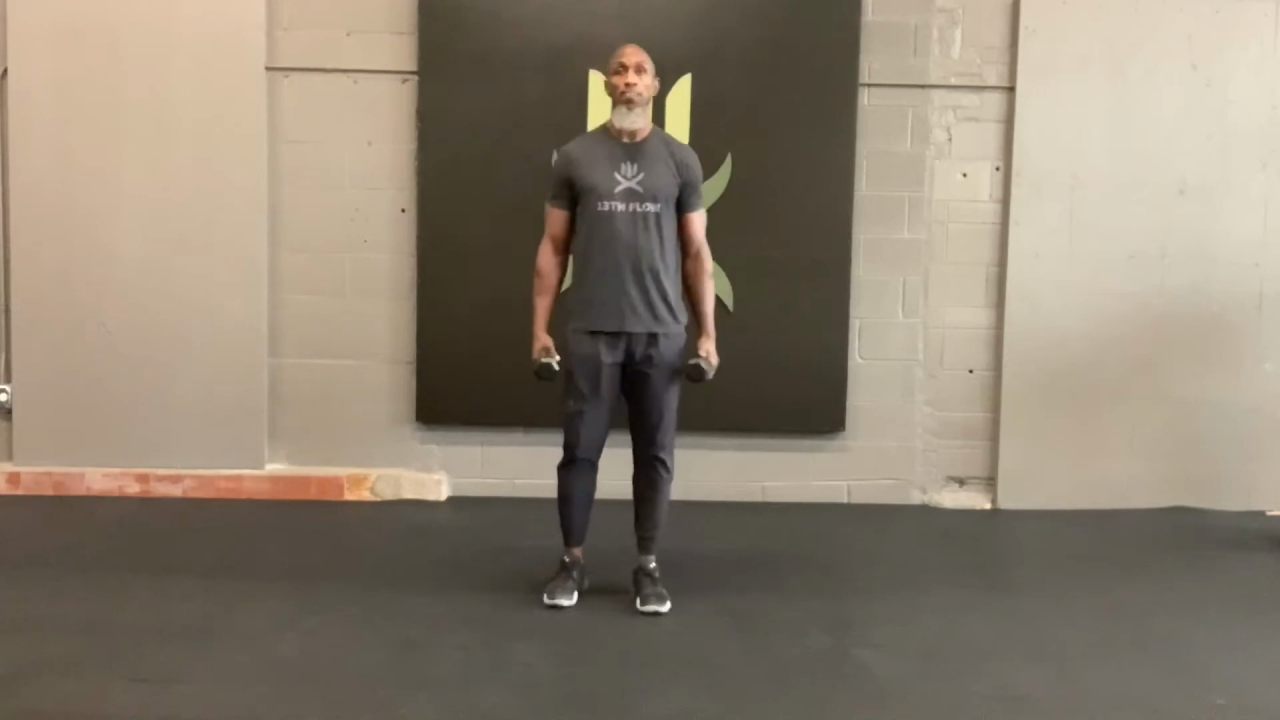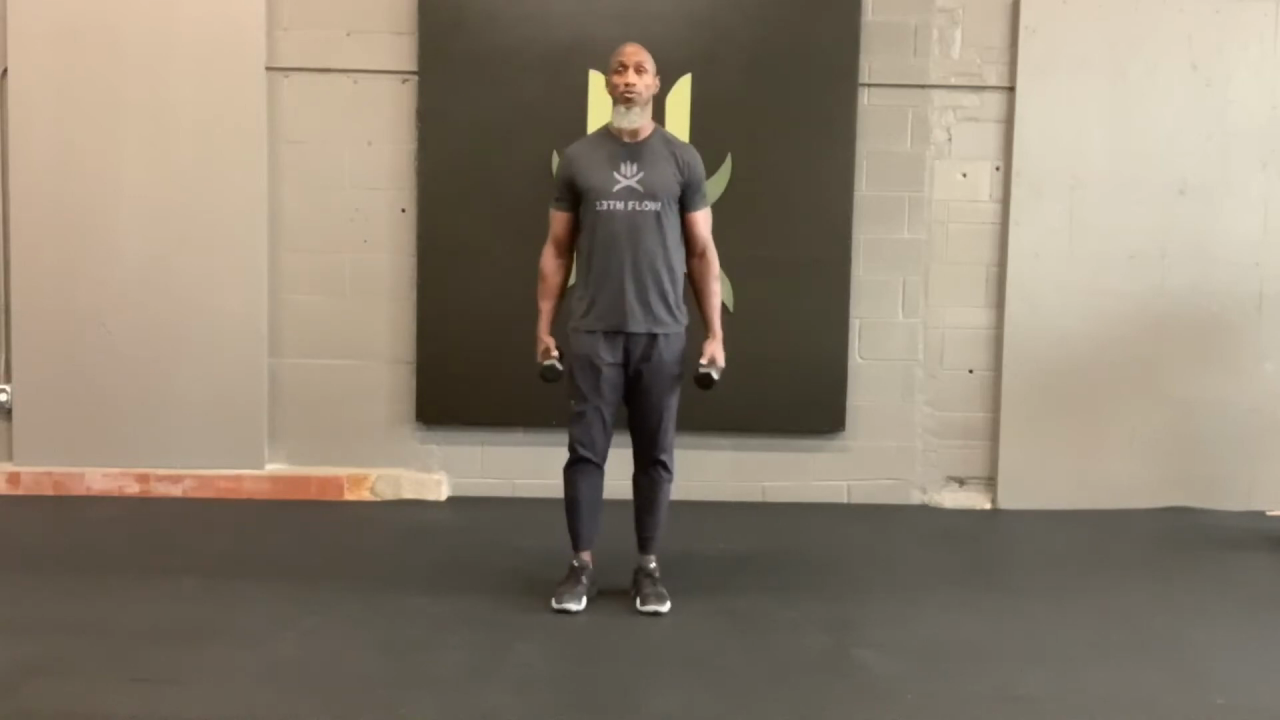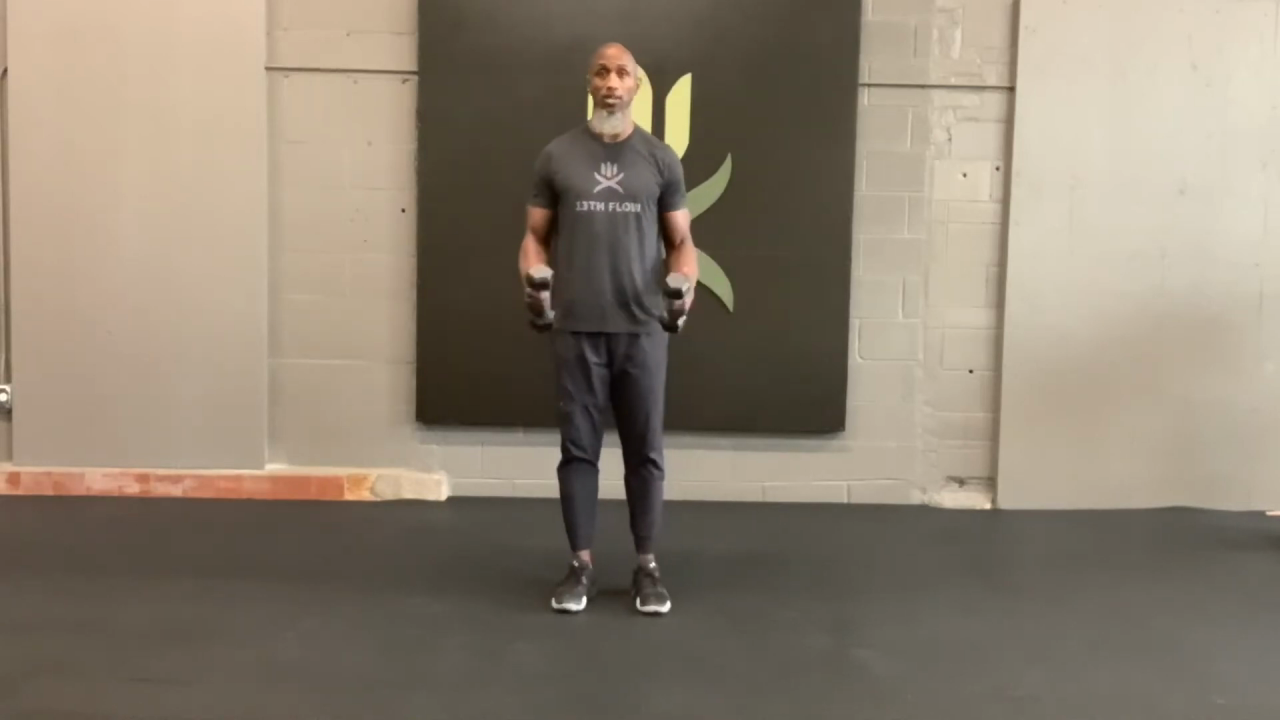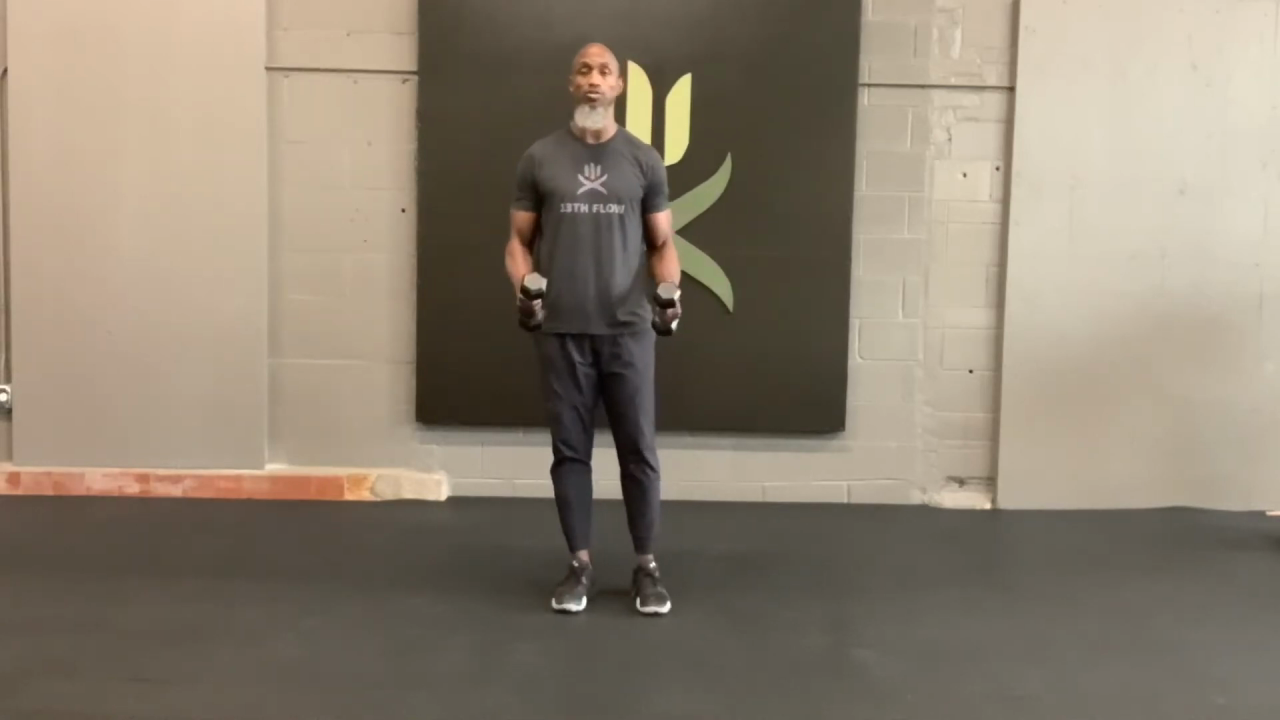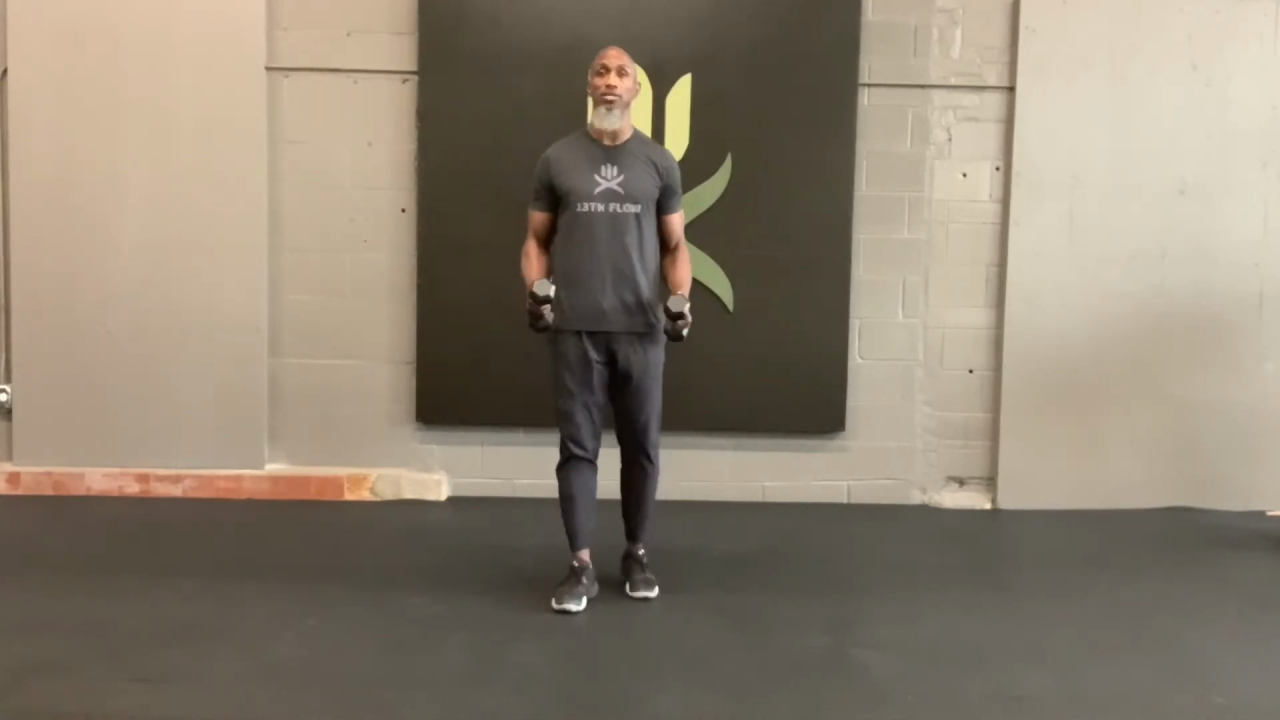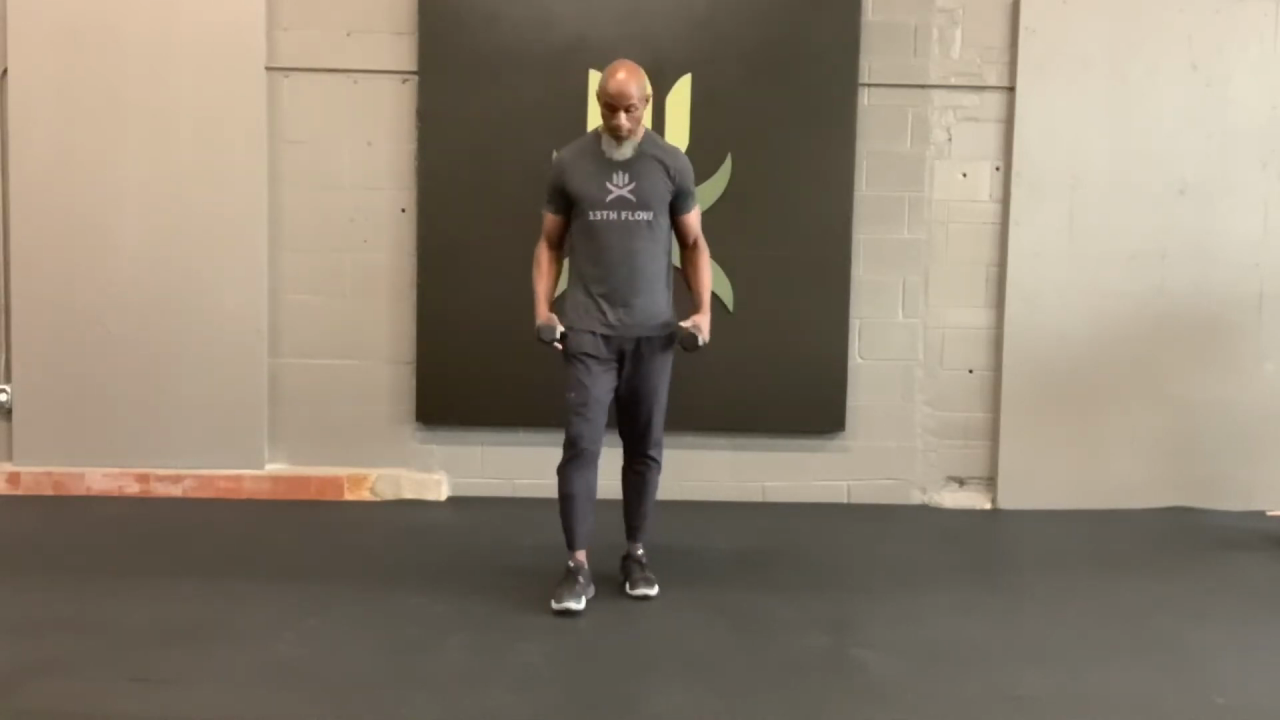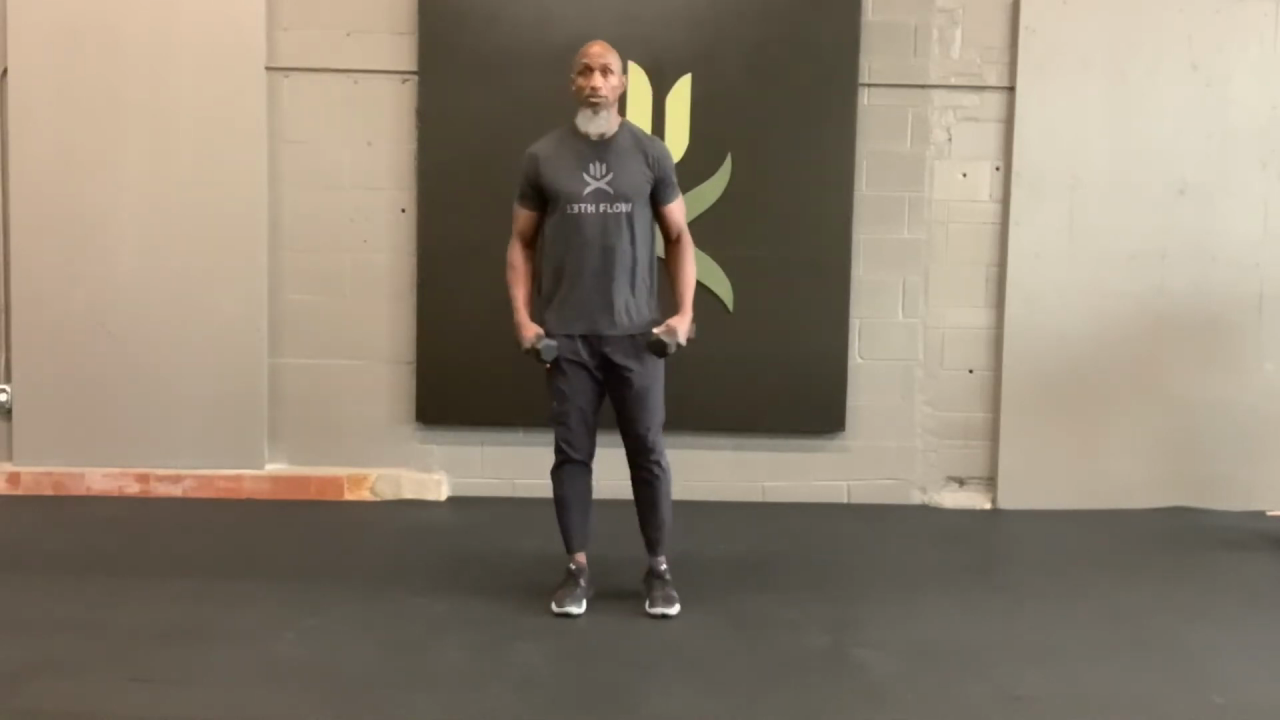
dt=0.7s
person 1, frame 1
left shoulder: (680, 160)
right shoulder: (575, 156)
left elbow: (696, 252)
right elbow: (553, 247)
left wrist: (707, 333)
right wrist: (540, 326)
left hip: (661, 333)
right hip: (592, 331)
left knee: (655, 453)
right knee: (580, 449)
left ankle: (646, 565)
right ankle: (573, 560)
person 1, frame 2
left shoulder: (682, 159)
right shoulder: (577, 158)
left elbow: (702, 251)
right elbow: (557, 250)
left wrist: (715, 333)
right wrist: (543, 326)
left hip: (661, 332)
right hip: (593, 331)
left knee: (655, 454)
right knee: (585, 451)
left ankle: (648, 566)
right ankle: (582, 565)
person 1, frame 3
left shoulder: (660, 159)
right shoulder: (557, 156)
left elbow: (680, 239)
right elbow: (536, 235)
left wrist: (685, 283)
right wrist: (532, 280)
left hip: (641, 328)
right hip: (576, 328)
left knee: (644, 450)
right knee: (578, 448)
left ankle: (646, 565)
right ankle: (580, 564)
person 1, frame 4
left shoulder: (643, 160)
right shoulder: (539, 158)
left elbow: (662, 242)
right elbow: (519, 237)
left wrist: (669, 289)
right wrist: (522, 282)
left hip: (628, 329)
right hip: (562, 330)
left knee: (639, 449)
right knee: (570, 450)
left ankle: (646, 566)
right ankle: (579, 564)
person 1, frame 5
left shoulder: (659, 163)
right shoulder: (557, 159)
left elbow: (675, 245)
right elbow: (537, 239)
left wrist: (680, 296)
right wrist: (534, 288)
left hip: (640, 328)
right hip: (576, 328)
left knee: (641, 448)
right knee: (578, 447)
left ankle: (636, 553)
right ankle: (581, 565)
person 1, frame 6
left shoulder: (672, 163)
right shoulder: (569, 163)
left elbow: (693, 242)
right elbow: (550, 241)
left wrist: (703, 308)
right wrist: (541, 306)
left hip: (652, 330)
right hip: (588, 329)
left knee: (645, 448)
right knee: (581, 444)
left ankle: (635, 552)
right ankle: (578, 566)
person 1, frame 7
left shoulder: (650, 154)
right shoulder: (542, 157)
left elbow: (679, 237)
right elbow: (522, 243)
left wrist: (684, 311)
right wrist: (523, 317)
left hip: (636, 332)
right hip: (567, 333)
left knee: (647, 452)
right knee: (572, 452)
left ankle: (658, 567)
right ankle: (577, 568)
